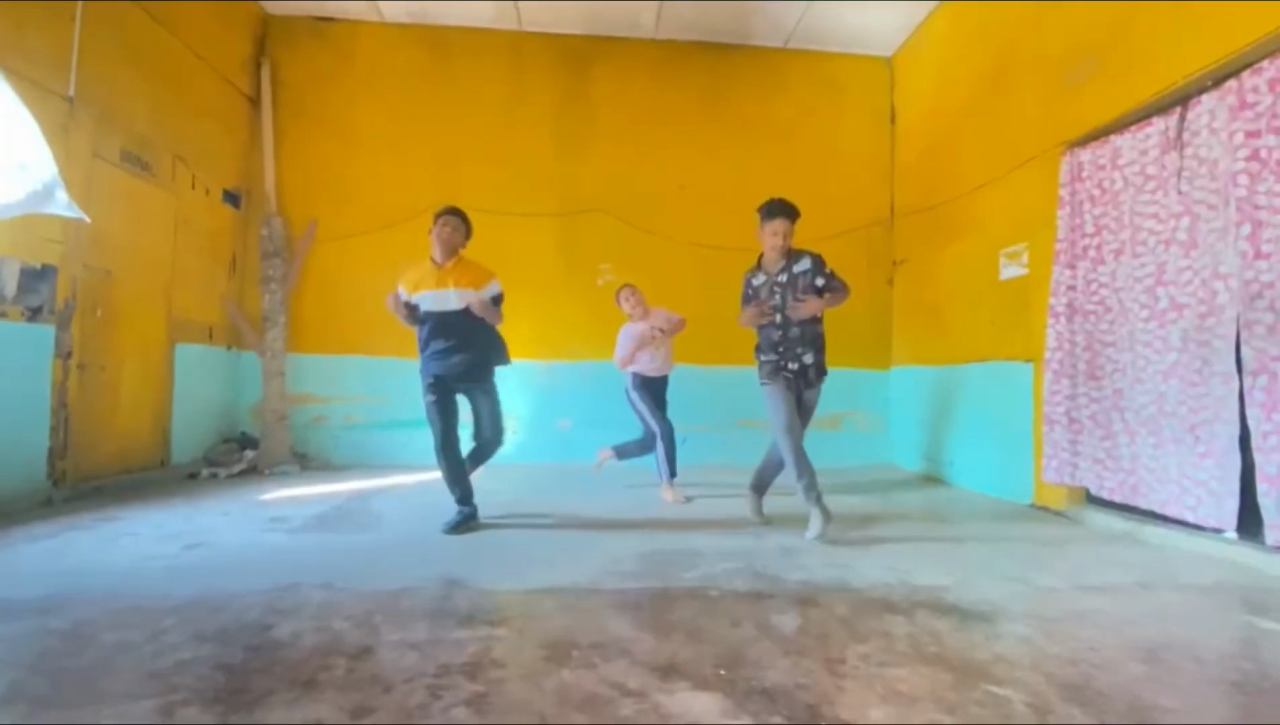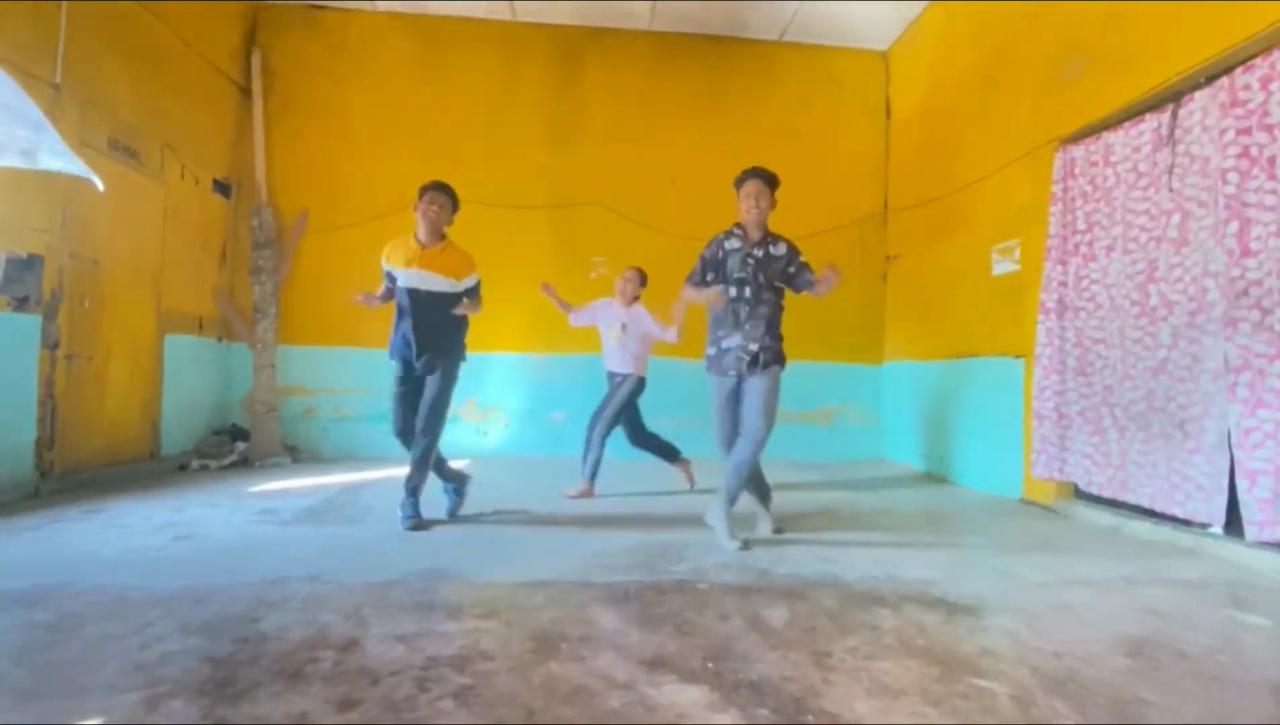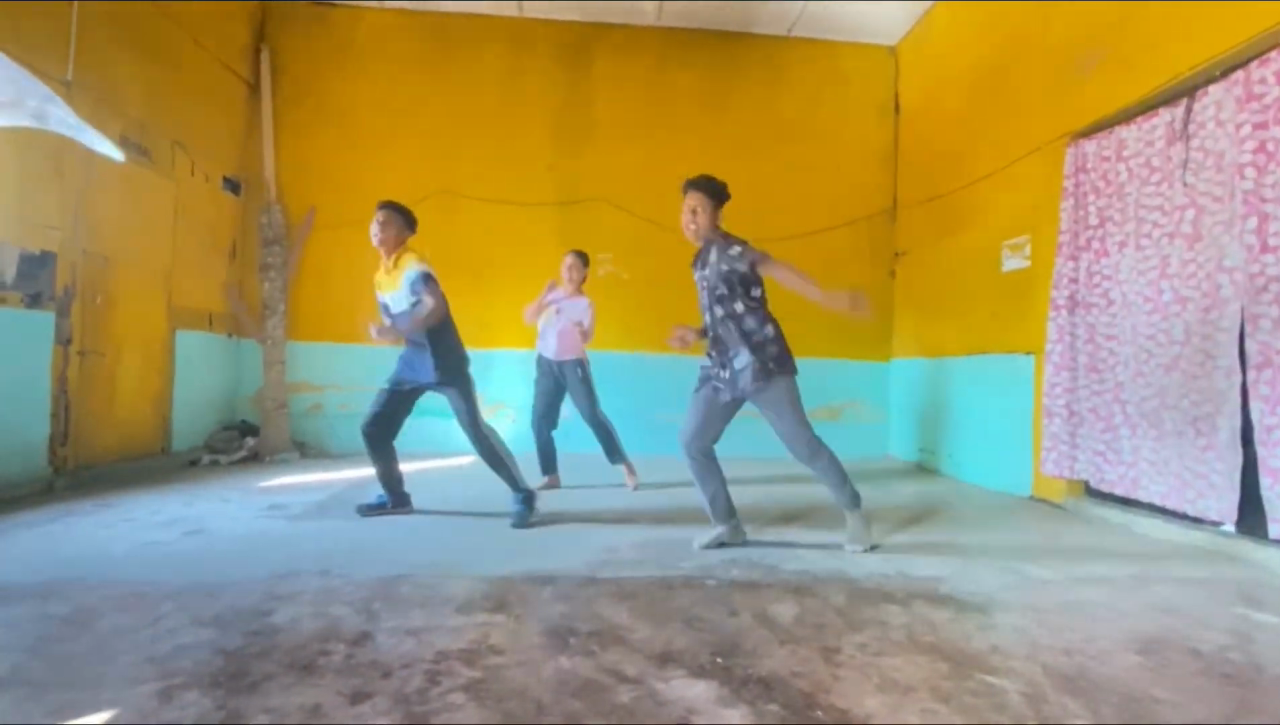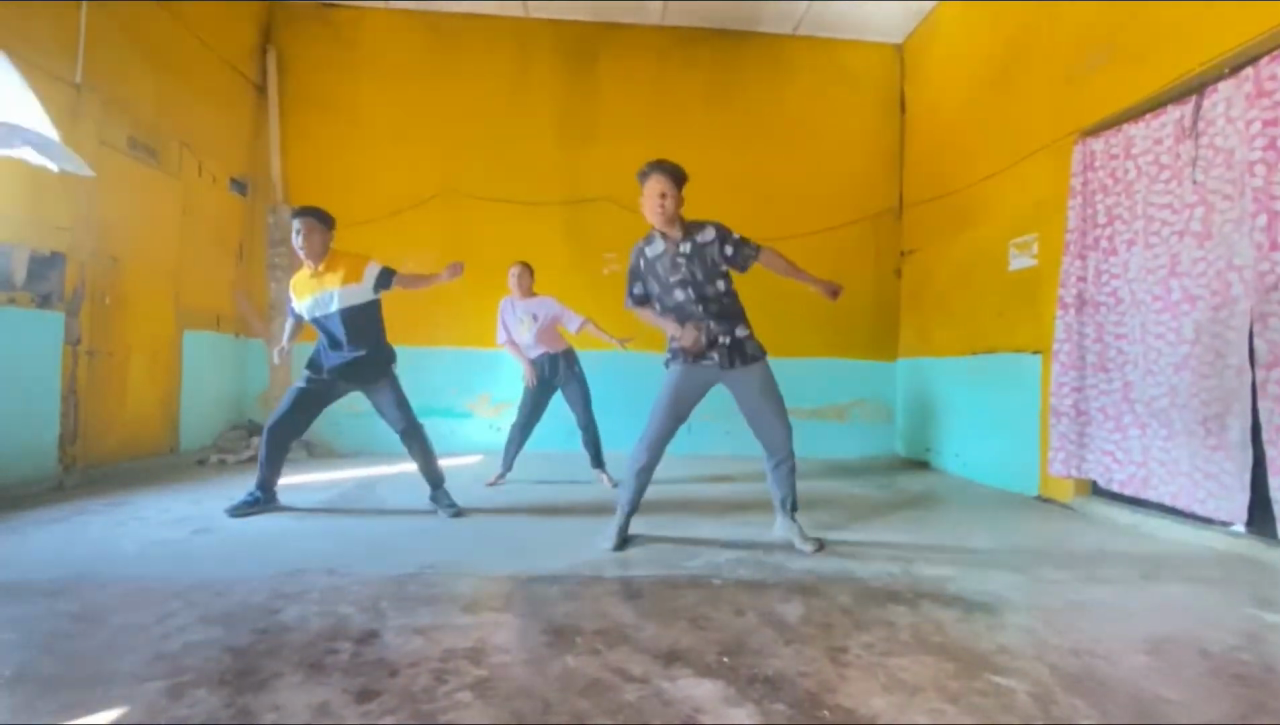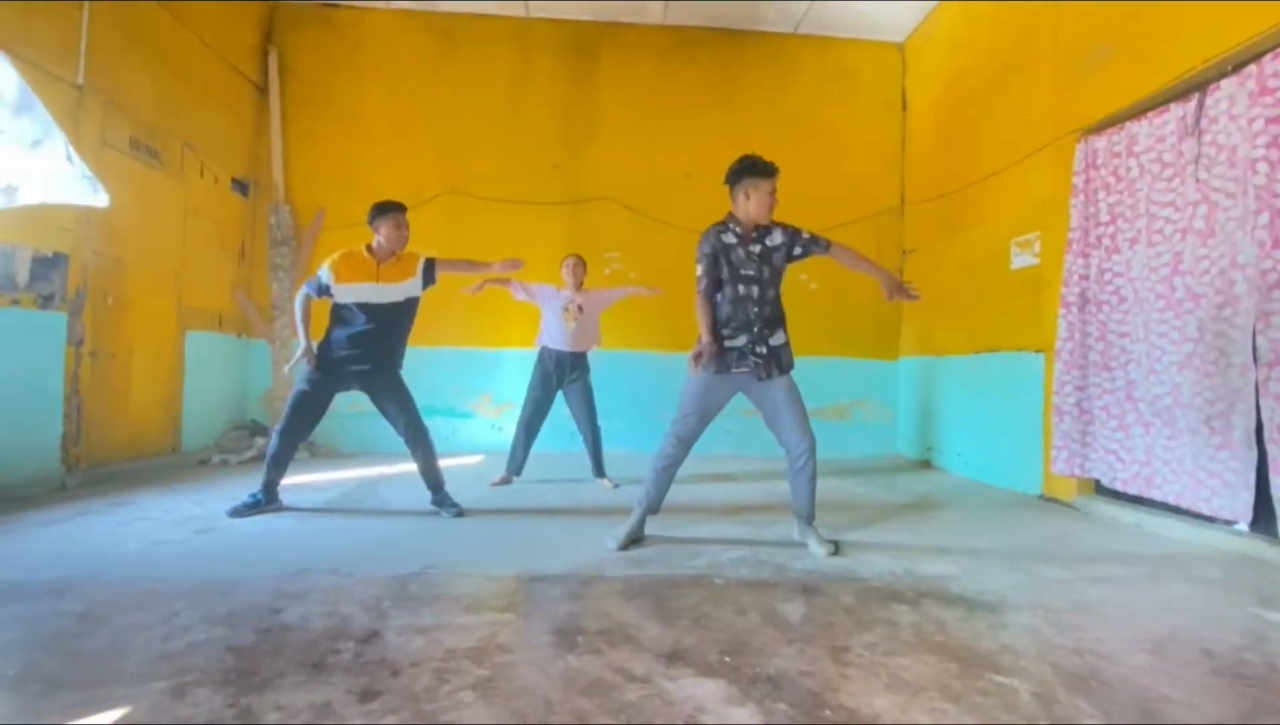
dt=1s
person 1, frame 1
left shoulder: (809, 262)
right shoulder: (752, 278)
left elbow: (842, 292)
right elbow: (746, 321)
left wrist: (820, 305)
right wrist: (749, 317)
left hip: (809, 365)
right hip: (774, 368)
left knee: (789, 438)
right knee: (788, 434)
left ankle: (756, 491)
right ankle: (816, 506)
person 1, frame 2
left shoulder: (783, 250)
right shoulder: (720, 246)
left elbow: (811, 288)
right elbow: (688, 290)
left wrist: (829, 282)
right wrist: (706, 294)
left hip: (764, 355)
right hip: (725, 353)
left knee: (755, 433)
right knee: (727, 436)
left ankle: (721, 510)
right ankle: (761, 500)
person 1, frame 3
left shoulder: (728, 251)
right shoulder: (704, 263)
left elbow: (772, 267)
left wrist: (828, 296)
right wrist: (696, 335)
left hip: (763, 365)
right hip: (723, 370)
left knee: (803, 444)
right knee: (693, 442)
left ankle: (852, 511)
right ankle: (726, 524)
person 1, frame 4
left shoulder: (711, 234)
right shoulder: (644, 253)
left elbow: (761, 256)
right elbow: (638, 305)
left wrist: (813, 282)
right wrist: (676, 329)
left hip: (740, 350)
right hip: (689, 358)
left knee: (779, 437)
right knee: (653, 438)
left ankle: (787, 520)
right ankle: (622, 518)
person 1, frame 5
left shoulder: (779, 237)
right shoulder: (715, 239)
left elbow: (831, 249)
right elbow: (704, 294)
left wrist: (883, 276)
right wrist: (705, 340)
left hip: (769, 363)
right hip: (719, 361)
left knee: (802, 445)
right knee: (677, 441)
left ankle: (804, 525)
right ankle: (638, 519)
person 2, frame 1
left shoulder: (480, 275)
right shoulder: (413, 279)
left elbow: (498, 319)
right elbow: (413, 321)
left wrist: (486, 311)
right wrist: (397, 310)
left hip: (476, 366)
right hip: (435, 369)
left knee: (491, 437)
right knee: (444, 441)
left ankle: (459, 477)
right ankle: (466, 507)
person 2, frame 2
left shoulder: (461, 260)
right shoulder: (394, 250)
left elbow: (475, 302)
left wrist: (468, 307)
right wrist: (374, 299)
left hip: (444, 356)
right hip: (406, 353)
left knee: (427, 426)
right knee: (403, 427)
left ankle: (411, 500)
right ankle: (453, 479)
person 2, frame 3
left shoulder: (412, 265)
right shoulder: (381, 275)
left elbow: (436, 306)
left wrist: (401, 333)
right wrist: (385, 330)
left hip: (444, 364)
right hip: (411, 365)
left knee: (476, 431)
right knee: (372, 428)
left ankle: (522, 494)
right ankle: (395, 496)
person 2, frame 4
left shoulder: (356, 266)
right shoulder: (298, 283)
left elbow: (400, 281)
right elbow: (295, 319)
left wrist: (440, 277)
right wrist: (285, 343)
left hip: (371, 366)
right hip: (327, 368)
left knee: (407, 426)
right knee: (277, 426)
left ankle: (437, 490)
right ankle: (264, 493)
person 2, frame 5
left shoulder: (412, 265)
right shoulder: (341, 263)
left elbow: (451, 265)
right elbow: (304, 296)
left wrist: (494, 266)
right wrist: (305, 343)
left hip: (381, 368)
right hip: (332, 362)
left knee: (414, 429)
right knee: (289, 427)
left ankle: (438, 493)
right ankle: (267, 494)
person 3, frame 1
left shoulder: (658, 314)
right shoulder: (628, 332)
left elbow: (680, 322)
right elbow: (621, 363)
left wrist: (673, 330)
right wrist: (638, 345)
left hip: (660, 383)
right hip: (638, 384)
left knee: (653, 438)
right knee: (663, 430)
left ankle: (611, 453)
right ankle: (667, 486)
person 3, frame 2
left shoulder: (640, 315)
right shoulder: (604, 306)
left elbow: (670, 335)
right elbow: (573, 315)
left wrist: (677, 318)
right wrist: (552, 295)
left hip: (630, 379)
right hip: (614, 377)
left knee: (597, 426)
right knee: (637, 434)
left ankle: (588, 484)
right ankle: (681, 462)
person 3, frame 3
left shoulder: (584, 303)
right shoulder: (553, 294)
left elbow: (585, 338)
right elbow: (529, 318)
left wrist: (581, 330)
right wrist: (543, 297)
left hip: (573, 364)
right hip: (546, 364)
left knee: (593, 415)
right knee: (540, 422)
left ankle: (624, 464)
right ankle: (552, 475)
person 3, frame 4
left shoulder: (547, 303)
right shoulder: (505, 305)
left elbow: (580, 322)
right elbow: (506, 340)
left wrist: (611, 339)
right wrist: (525, 363)
left hip: (563, 362)
right hip: (537, 369)
left knee: (585, 418)
right knee: (522, 422)
left ankle: (599, 468)
right ankle: (504, 470)
person 3, frame 5
left shoulder: (595, 298)
right shoulder: (548, 293)
left elbow: (625, 290)
right elbow: (514, 285)
left wrist: (642, 289)
right wrist: (486, 282)
left hip: (576, 363)
right hip: (548, 361)
left knee: (589, 424)
right knee: (528, 420)
left ankle: (600, 473)
right ankle: (510, 472)
